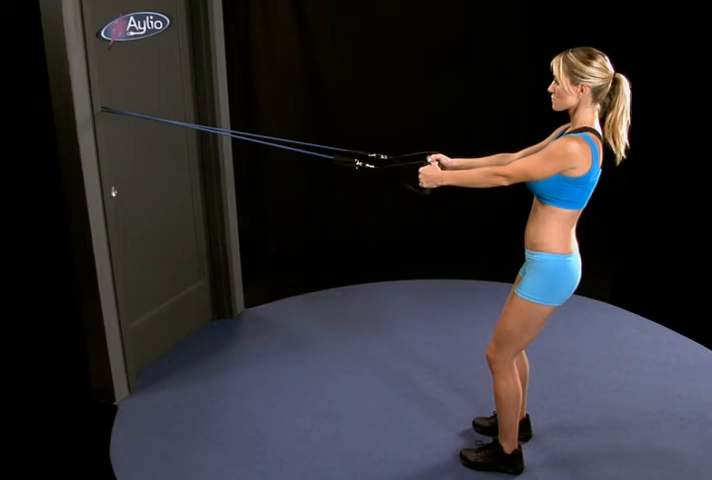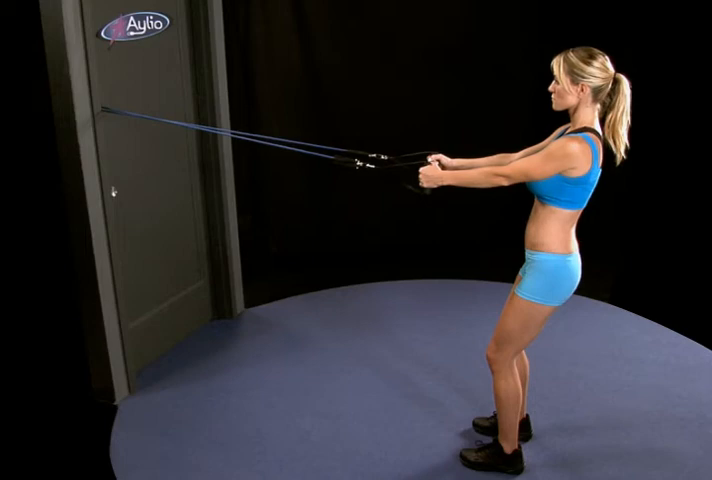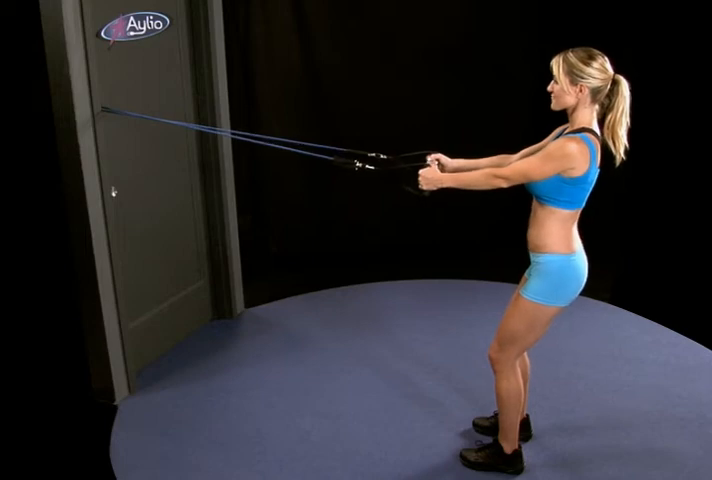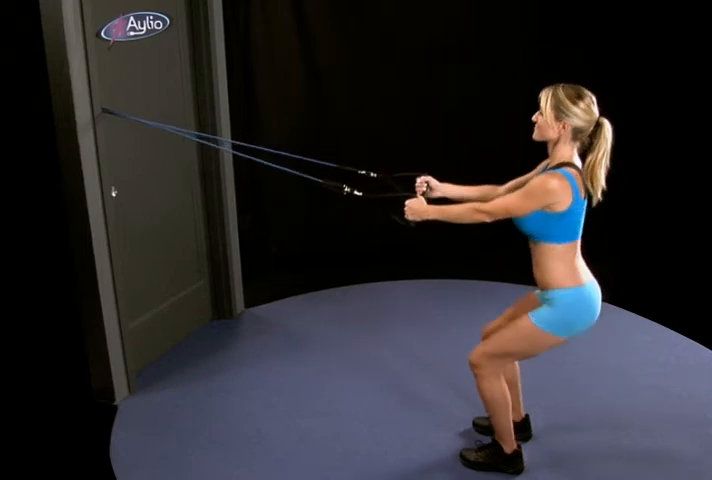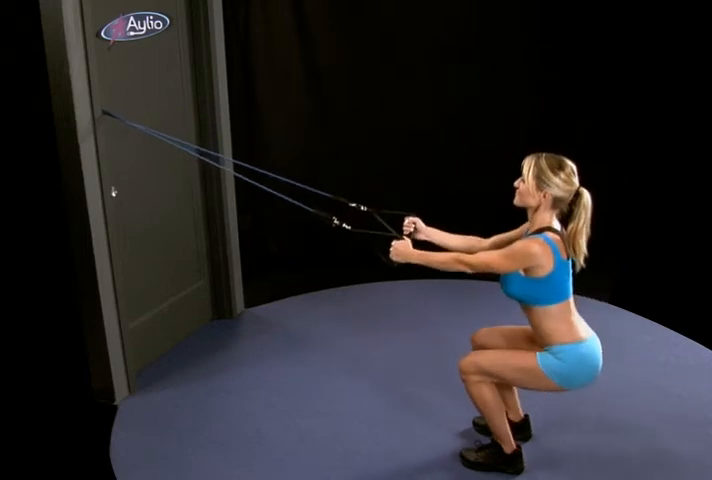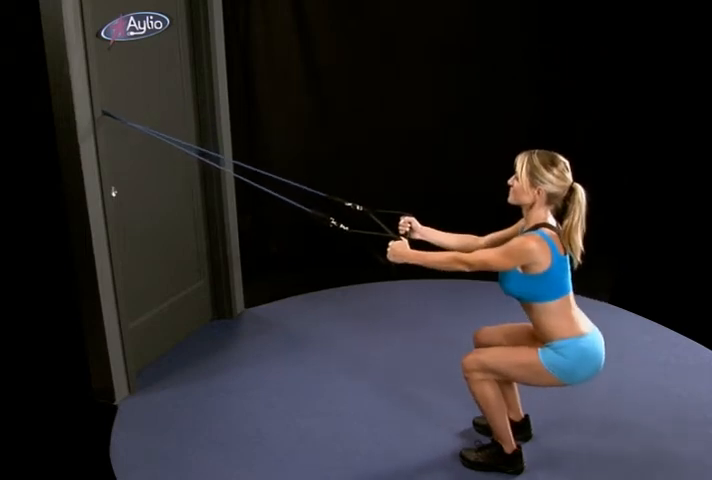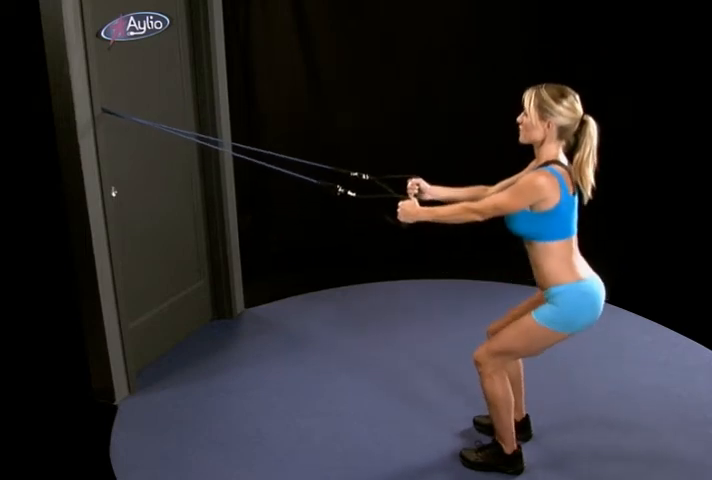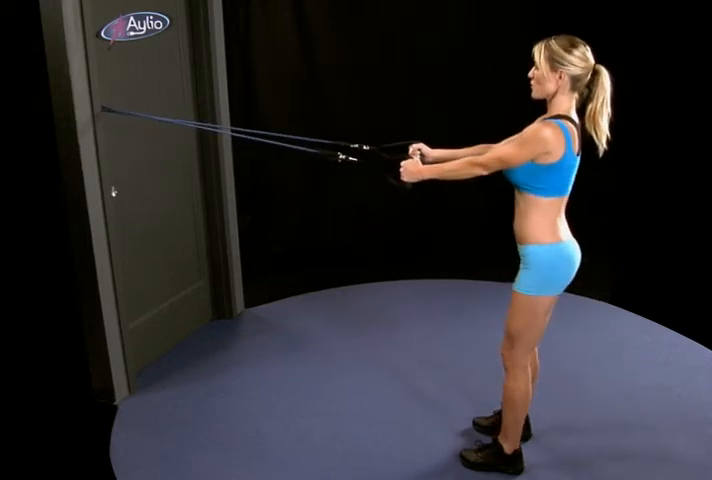
dt=0.5s
person 1, frame 1
left shoulder: (575, 146)
right shoulder: (572, 133)
left elbow: (504, 176)
right elbow: (512, 158)
left wrist: (443, 178)
right wrist: (454, 163)
left hip: (550, 268)
right hip: (546, 262)
left knee: (499, 354)
right knee: (511, 345)
left ankle: (507, 451)
right ankle: (516, 419)
person 1, frame 2
left shoulder: (576, 148)
right shoulder: (572, 134)
left elbow: (504, 176)
right elbow: (513, 158)
left wrist: (444, 179)
right wrist: (454, 163)
left hip: (550, 268)
right hip: (546, 261)
left knee: (499, 355)
right knee: (511, 345)
left ankle: (507, 451)
right ankle: (516, 419)
person 1, frame 3
left shoulder: (574, 147)
right shoulder: (571, 133)
left elbow: (503, 178)
right elbow: (512, 160)
left wrist: (442, 181)
right wrist: (454, 164)
left hip: (555, 269)
right hip: (553, 263)
left knee: (502, 355)
right knee: (512, 345)
left ankle: (507, 452)
right ankle: (516, 420)
person 1, frame 4
left shoulder: (555, 184)
right shoulder: (558, 169)
left elbow: (486, 212)
right elbow: (499, 192)
left wrist: (428, 211)
right wrist: (443, 189)
left hip: (568, 304)
right hip: (565, 293)
left knee: (482, 360)
right knee: (494, 338)
left ankle: (507, 452)
right ankle: (517, 419)
person 1, frame 5
left shoulder: (535, 249)
right shoulder: (541, 229)
left elbow: (468, 264)
right elbow: (483, 245)
left wrist: (412, 255)
right wrist: (428, 233)
left hip: (571, 359)
right hip: (565, 343)
left knee: (471, 368)
right knee: (482, 340)
left ankle: (507, 452)
right ankle: (516, 422)
person 1, frame 6
left shoulder: (533, 245)
right shoulder: (537, 227)
left elbow: (466, 263)
right elbow: (478, 243)
left wrist: (409, 256)
right wrist: (424, 233)
left hip: (573, 354)
right hip: (568, 338)
left knee: (474, 365)
right knee: (484, 339)
left ankle: (507, 452)
right ankle: (516, 421)
person 1, frame 7
left shoulder: (542, 181)
right shoulder: (549, 169)
left elbow: (479, 212)
right elbow: (489, 192)
left wrist: (420, 214)
right wrist: (433, 191)
left hip: (571, 299)
right hip: (570, 290)
left knee: (488, 358)
right knee: (499, 336)
left ankle: (507, 452)
right ankle: (516, 419)
person 1, frame 8
left shoulder: (548, 132)
right shoulder: (559, 124)
left elbow: (484, 165)
right elbow: (494, 150)
left wrist: (423, 172)
right wrist: (436, 154)
left hip: (546, 257)
right hip: (552, 252)
left knee: (514, 355)
right knee: (523, 348)
left ankle: (507, 452)
right ankle: (514, 419)
